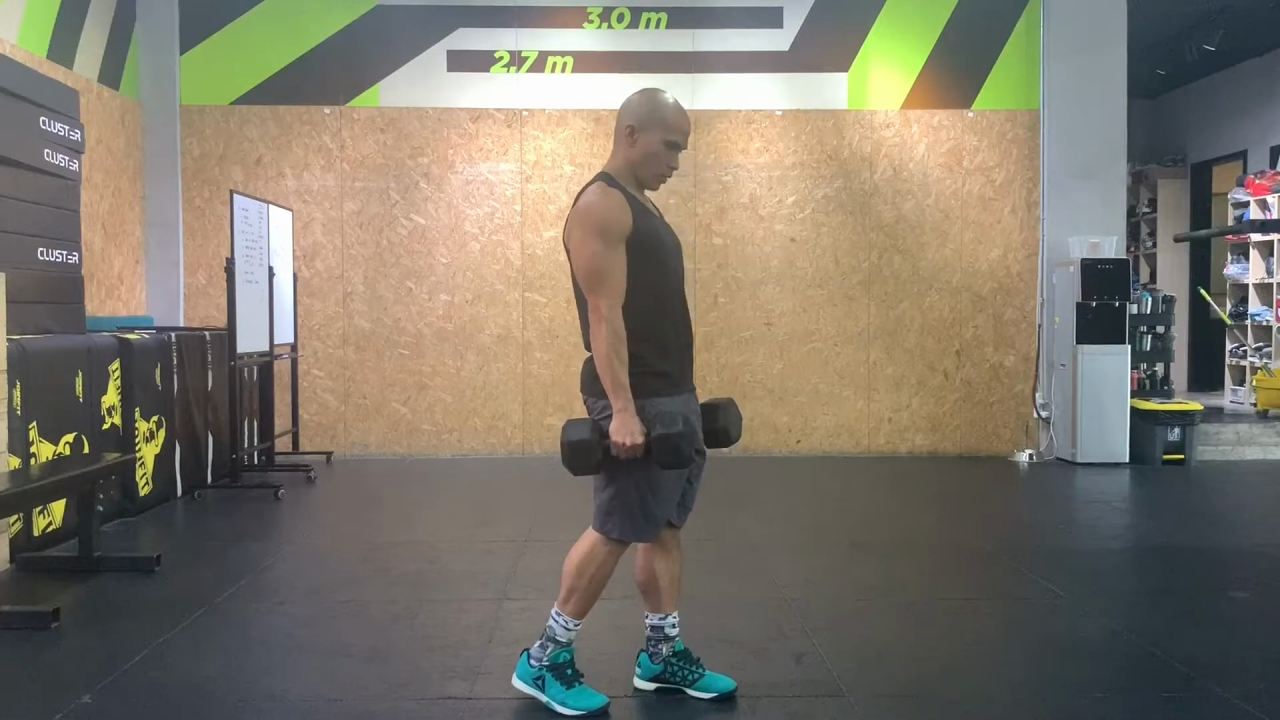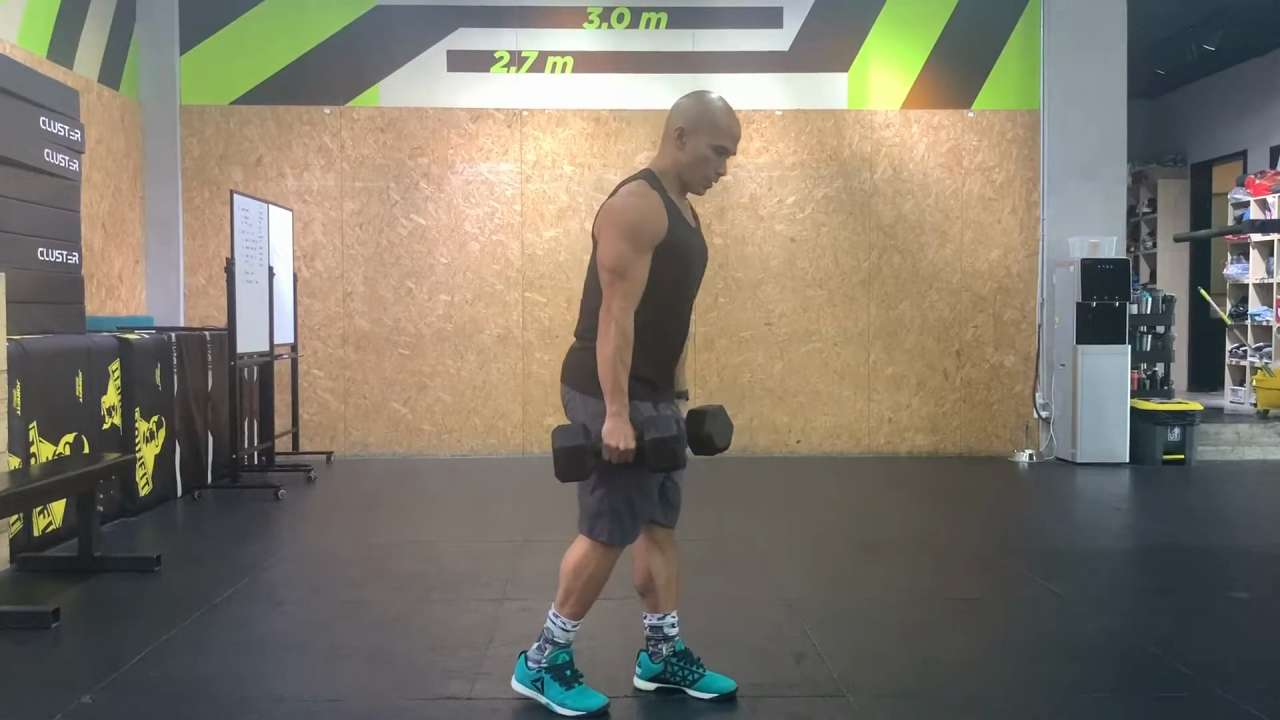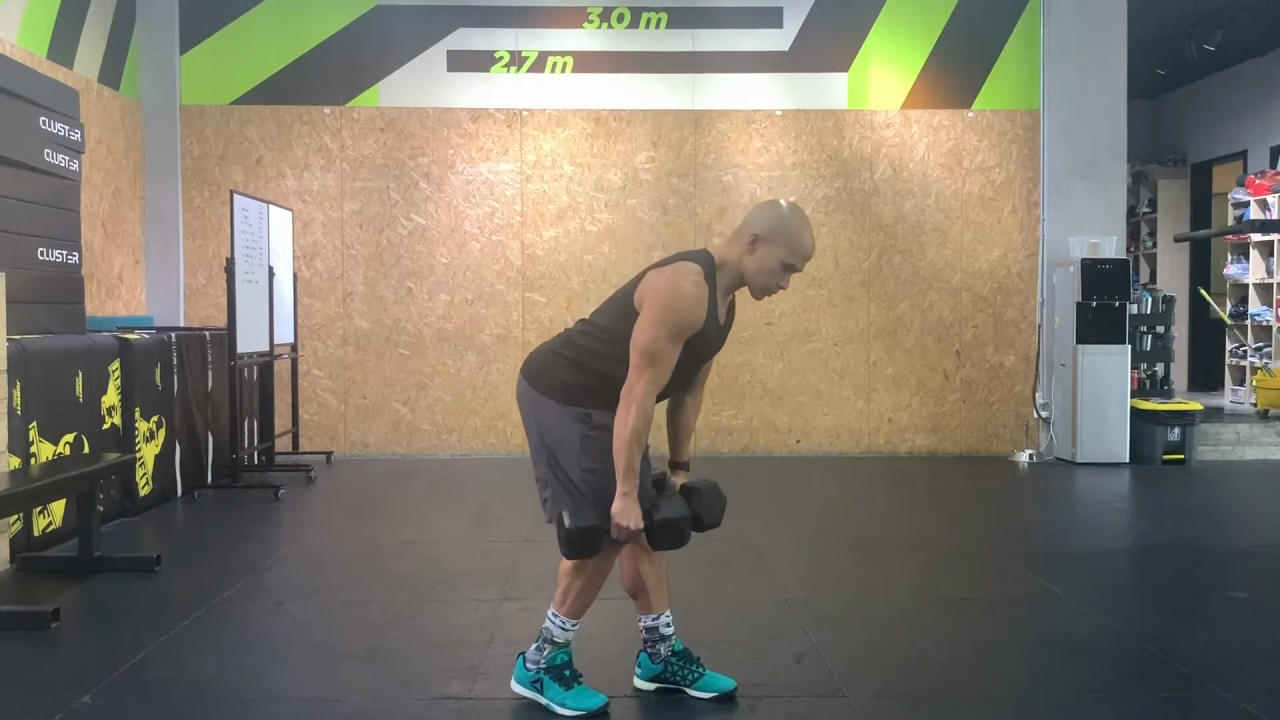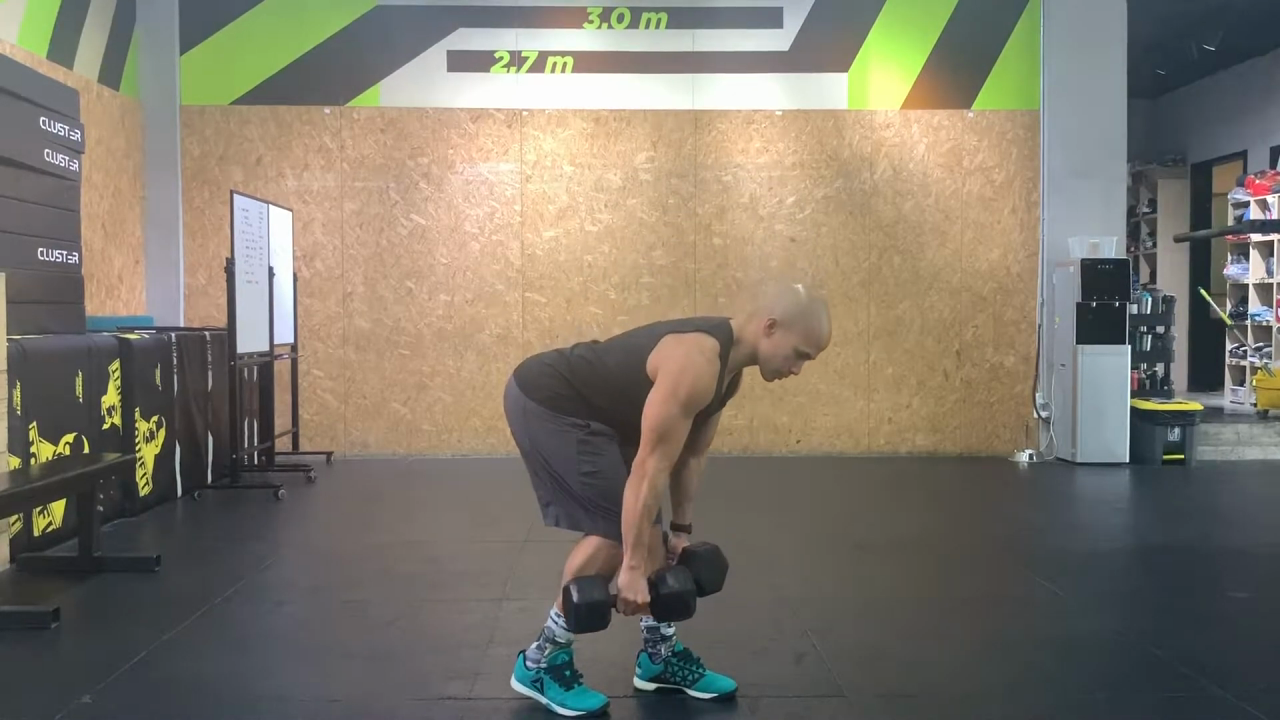
dt=1s
person 1, frame 1
left shoulder: (642, 205)
right shoulder: (600, 206)
right elbow: (605, 314)
right wrist: (622, 409)
left hip: (674, 392)
right hip: (635, 399)
left knee: (665, 526)
right knee: (616, 529)
left ankle: (662, 654)
right ankle: (545, 660)
person 1, frame 2
left shoulder: (682, 211)
right shoulder: (636, 205)
right elbow: (616, 316)
left wrist: (677, 396)
right wrist: (616, 414)
left hip: (653, 394)
right hip: (611, 394)
left knee: (659, 524)
right knee: (610, 530)
left ankle: (663, 655)
right ankle: (542, 662)
person 1, frame 3
left shoulder: (722, 300)
right shoulder: (683, 290)
left elbow: (688, 391)
right elbow: (639, 394)
left wrist: (680, 468)
right wrist: (625, 493)
left hip: (596, 401)
right hip: (559, 395)
left knee: (640, 528)
right knee: (608, 528)
left ankle: (661, 655)
right ankle: (540, 664)
person 1, frame 4
left shoulder: (727, 366)
right shoulder: (697, 363)
left elbow: (691, 454)
right elbow: (651, 468)
left wrist: (681, 530)
right wrist: (632, 569)
left hip: (591, 410)
right hip: (546, 403)
left knee: (643, 526)
right knee: (613, 529)
left ankle: (660, 654)
right ankle: (542, 661)
